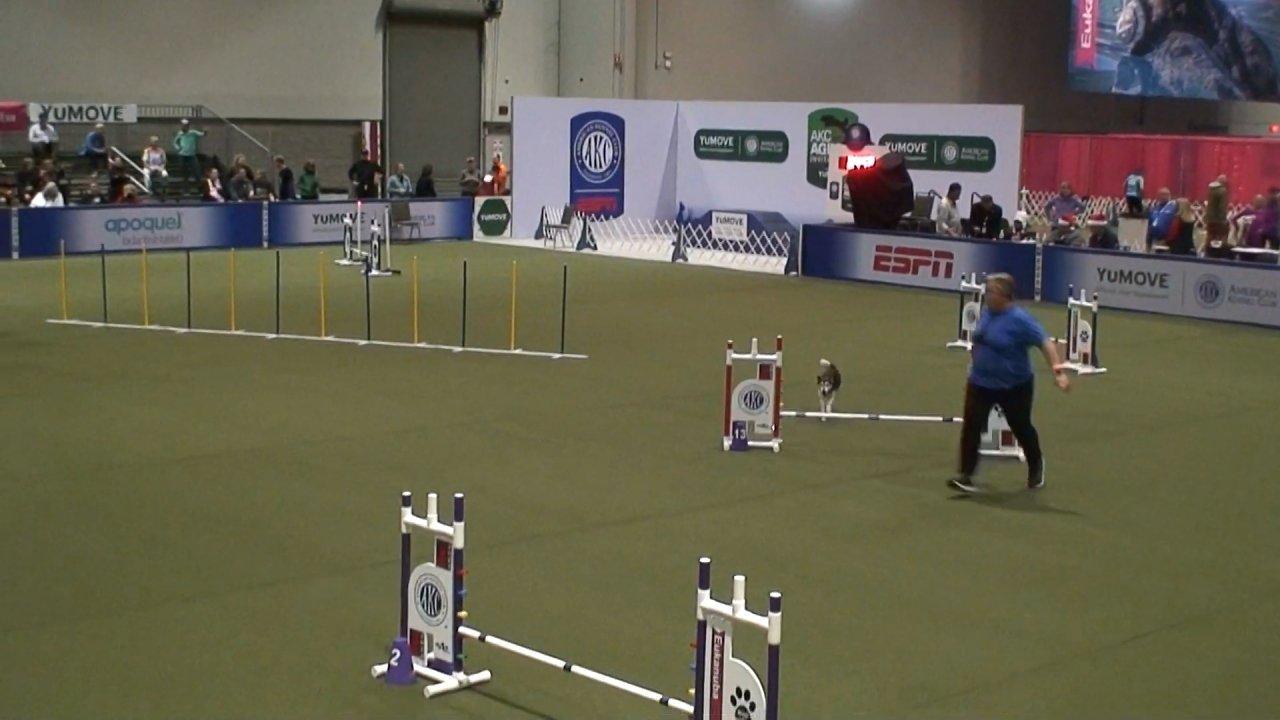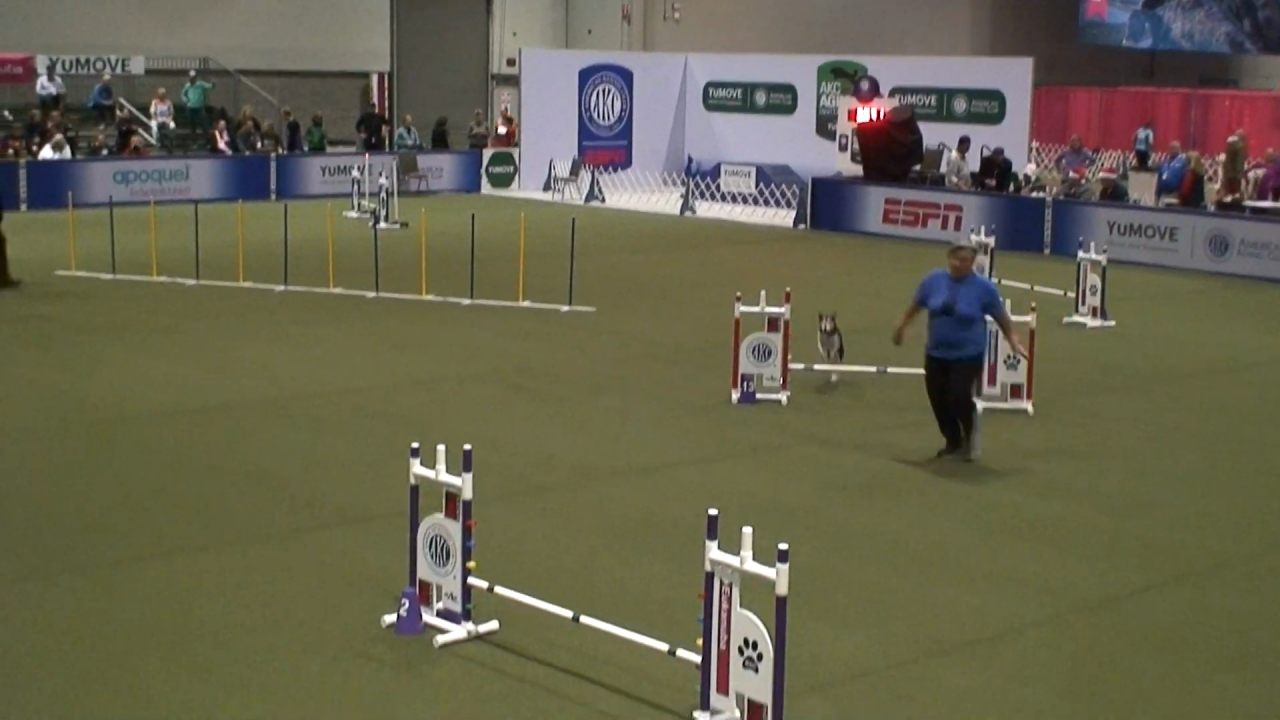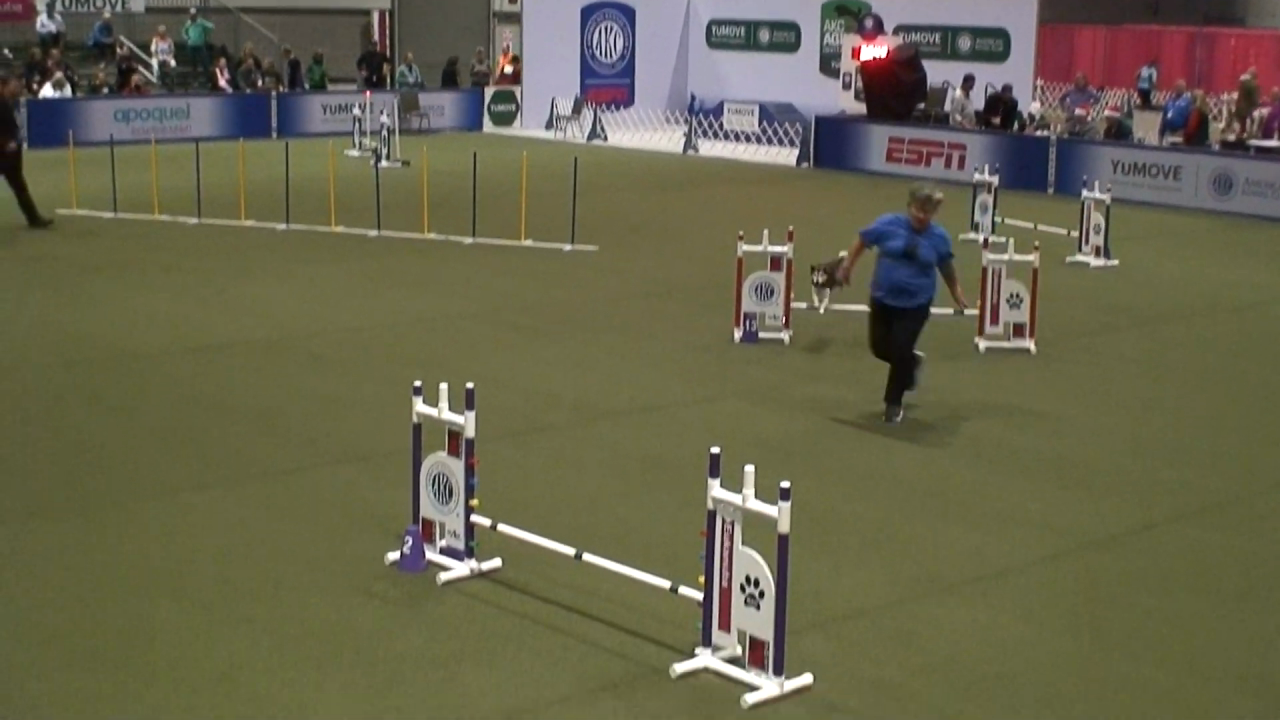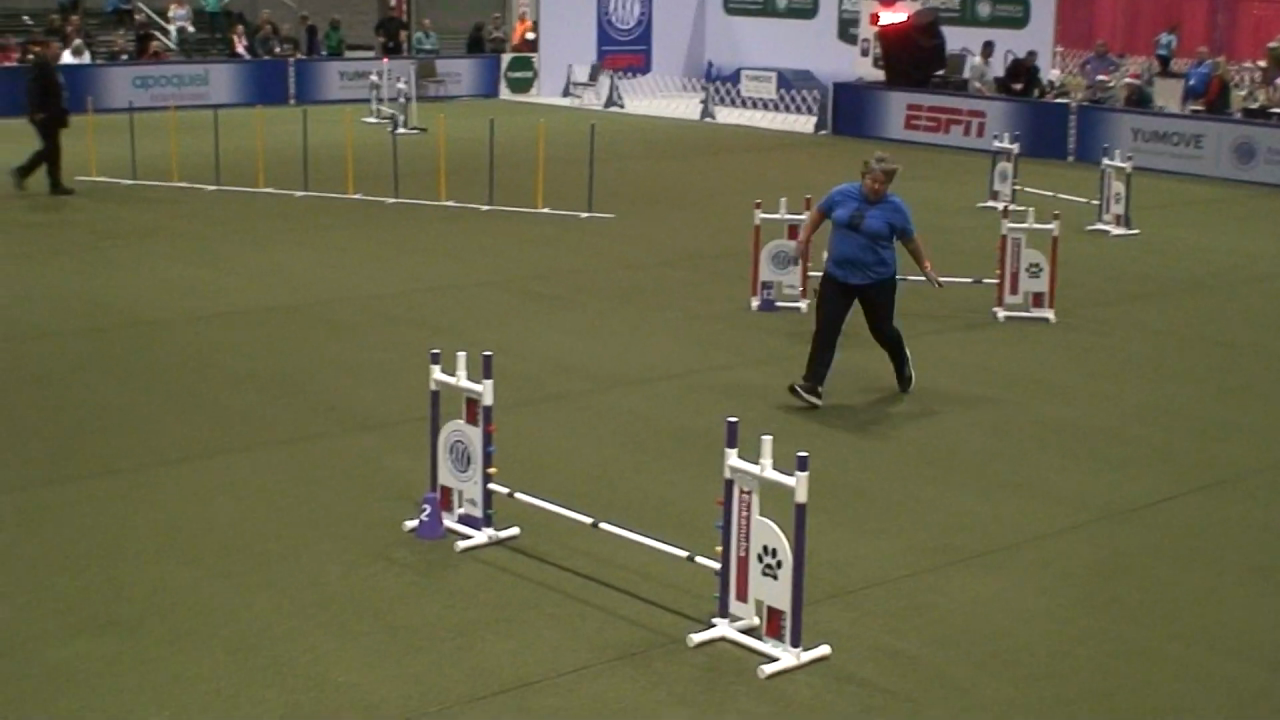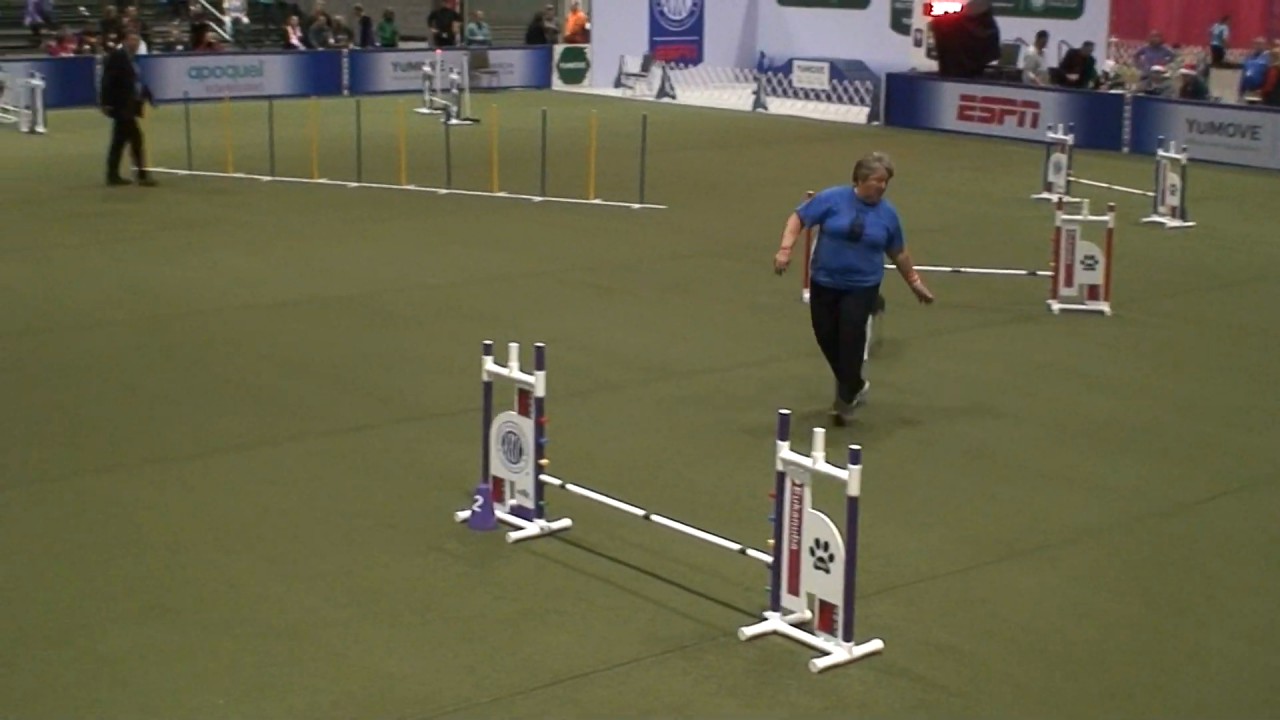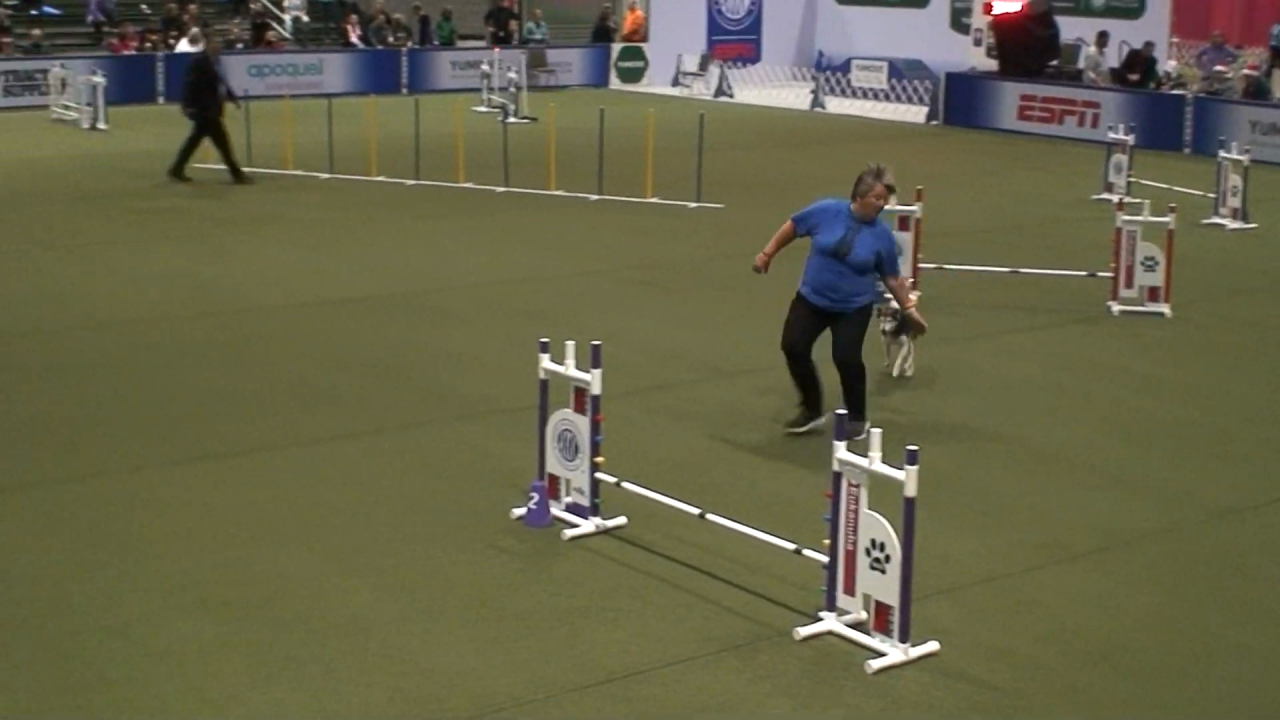
dt=0.2s
person 1, frame 1
left shoulder: (1019, 319)
right shoulder: (988, 313)
left elbow: (1045, 342)
left wrist: (1058, 371)
right wrist: (974, 351)
left hip: (1013, 385)
right hip: (980, 382)
left knee: (1021, 428)
right knee: (971, 425)
left ankle: (1036, 466)
right ankle: (967, 477)
person 1, frame 2
left shoulder: (983, 287)
right shoulder: (934, 280)
left elbow: (1000, 315)
right elbow: (916, 304)
left wrist: (1014, 340)
right wrist: (901, 326)
left hip: (968, 355)
right hip: (937, 353)
left knee: (959, 397)
right knee: (939, 399)
left ankle: (967, 437)
right ankle: (953, 442)
person 1, frame 3
left shoulder: (939, 237)
right shoulder: (888, 224)
left elbow: (947, 267)
right elbow: (862, 240)
left wrist: (956, 293)
right wrist: (847, 265)
left hip: (916, 304)
right hip: (882, 298)
left knee: (899, 349)
right knee: (880, 347)
left ankle: (894, 402)
right ankle: (911, 362)
person 1, frame 4
left shoulder: (895, 208)
right shoulder: (841, 194)
left elbow: (910, 241)
right elbow: (820, 213)
left wrist: (925, 268)
right wrist: (804, 239)
left hip: (878, 280)
right hip: (837, 275)
left knee: (882, 329)
right knee: (826, 326)
left ankle: (902, 364)
right ankle: (812, 385)
person 1, frame 5
left shoulder: (887, 213)
right shoulder: (832, 198)
left elbow: (898, 252)
right elbow: (797, 218)
left wrist: (915, 283)
right wrist: (785, 248)
left hip: (862, 285)
right hip: (825, 282)
left knee: (851, 335)
right knee: (826, 338)
left ankle: (845, 398)
right ankle: (854, 386)
person 1, frame 6
left shoulder: (882, 235)
right shoulder: (827, 211)
left elbow: (892, 278)
right elbow: (793, 225)
left wrist: (909, 309)
right wrist: (767, 253)
left hip: (853, 307)
right hip: (811, 299)
left knee: (847, 358)
right knee: (793, 347)
left ankle: (857, 416)
right ankle: (811, 408)
